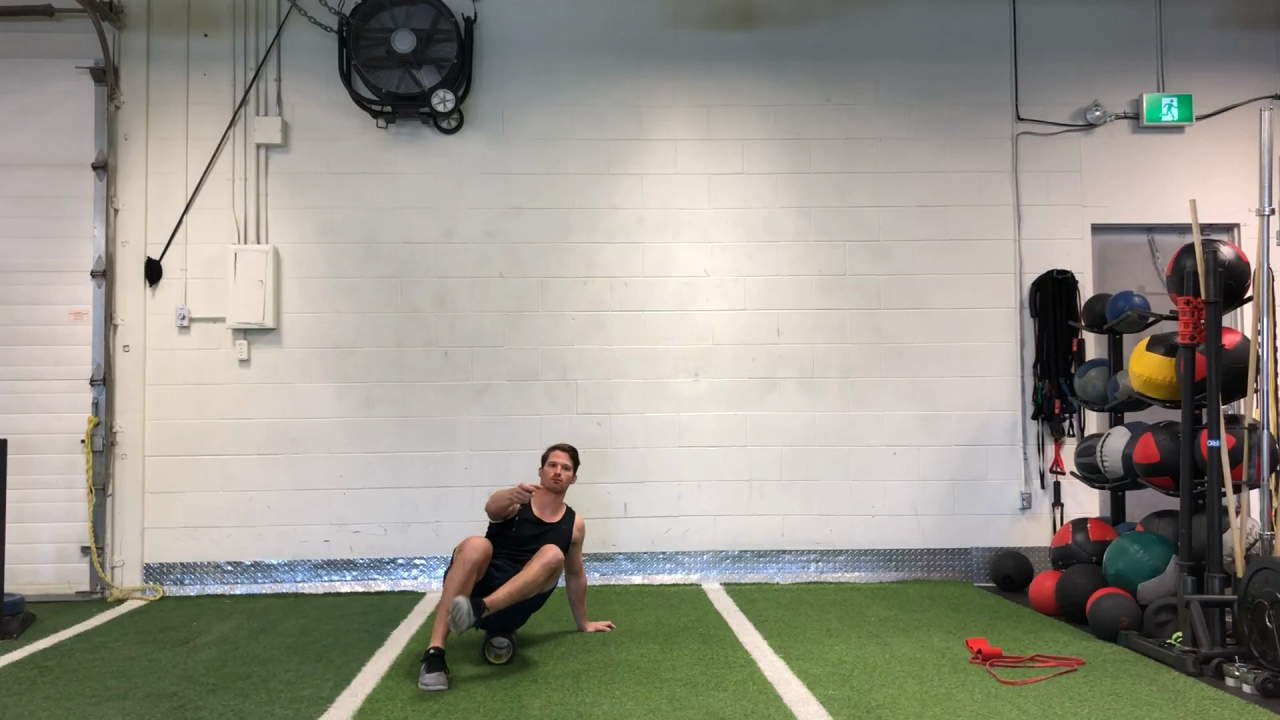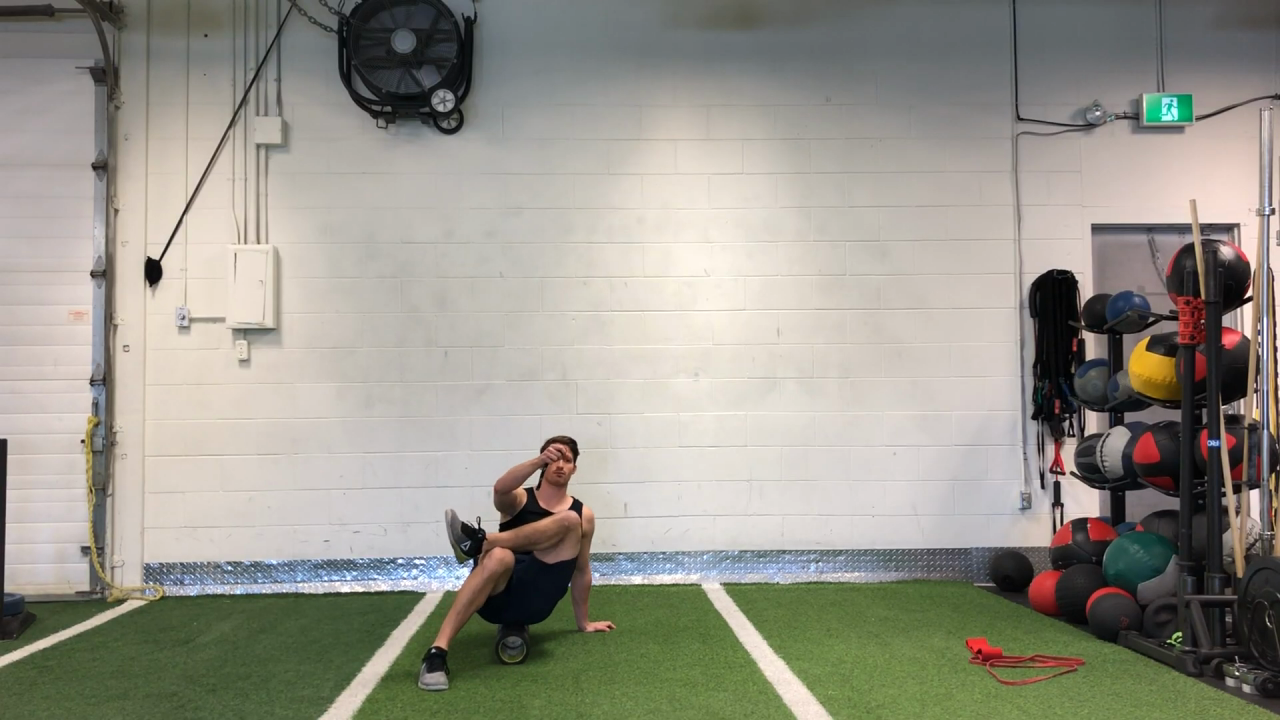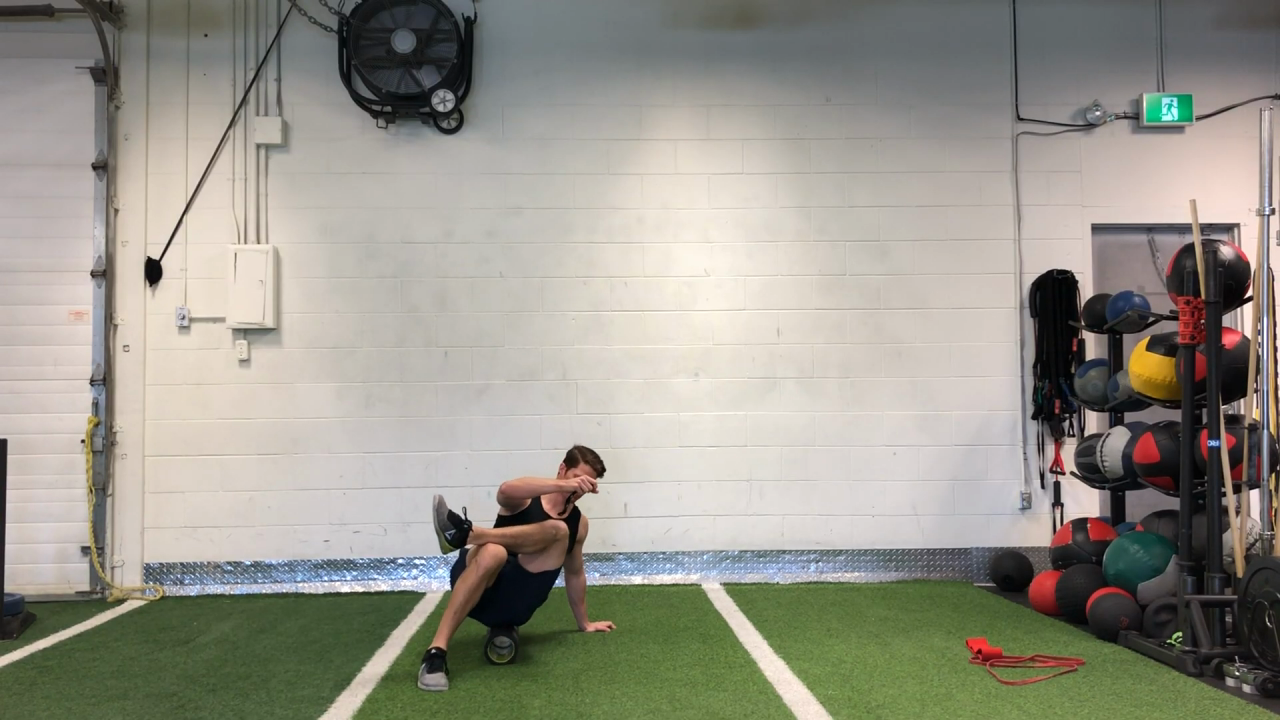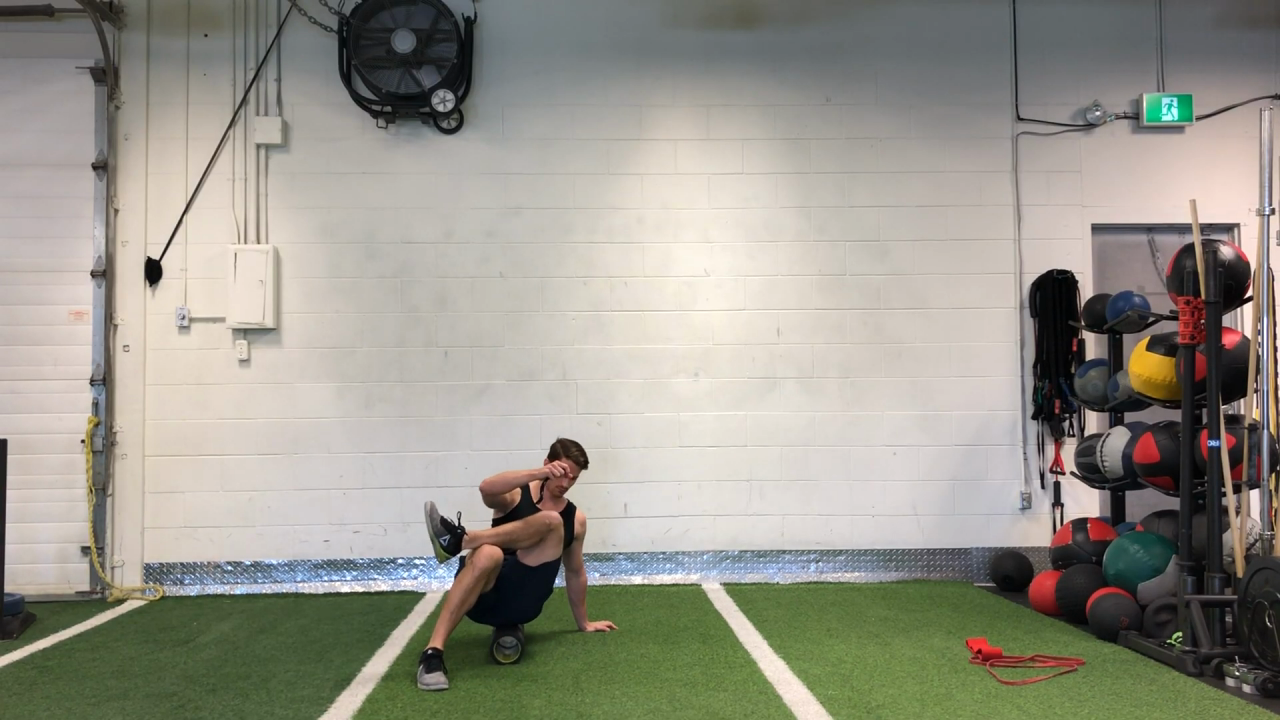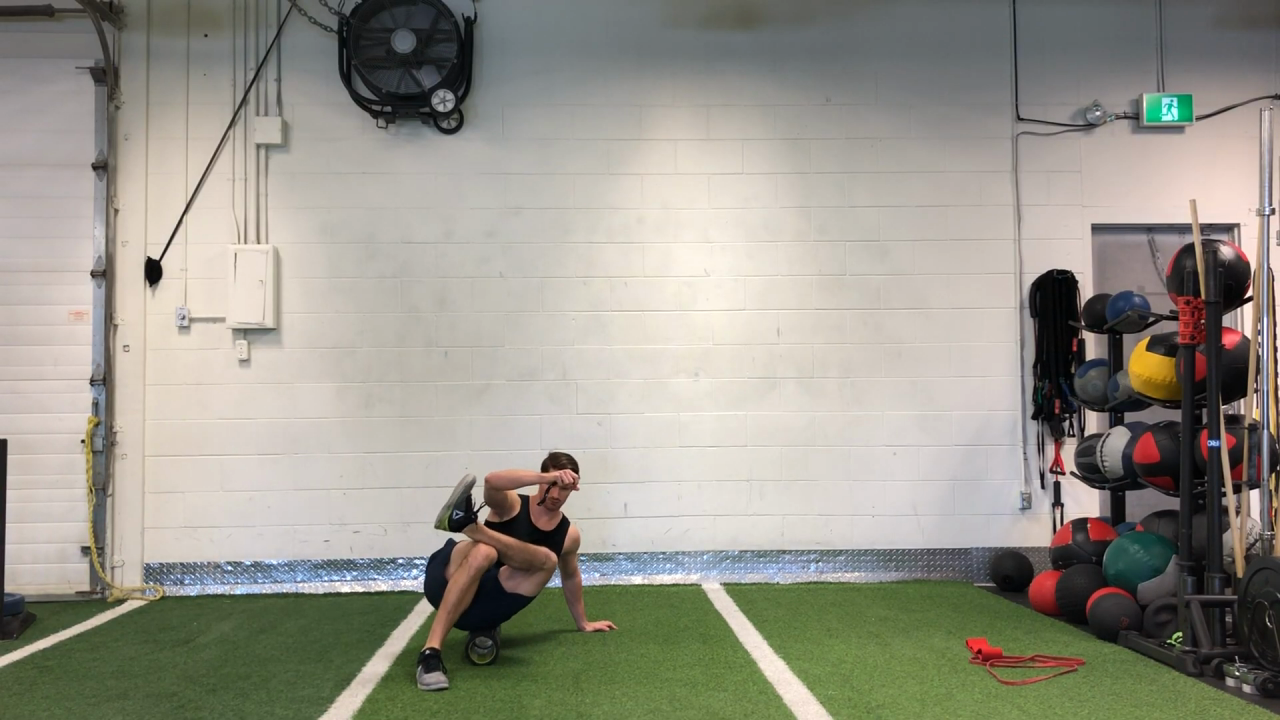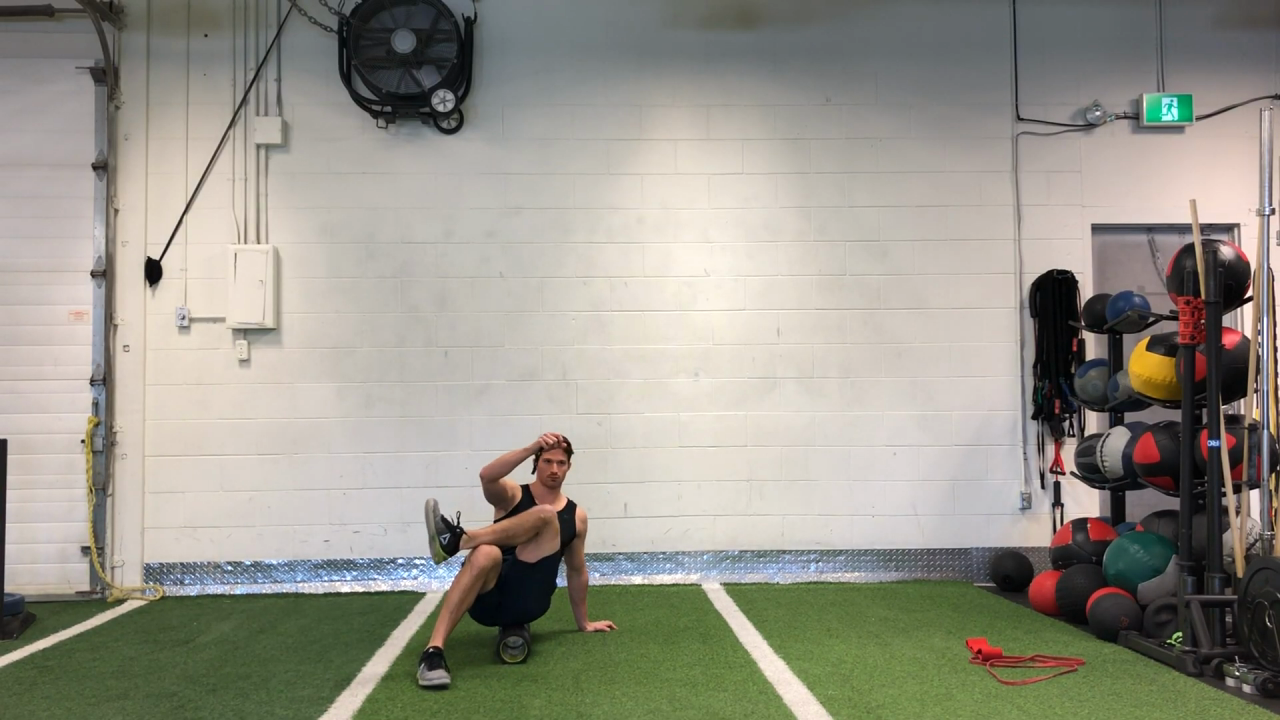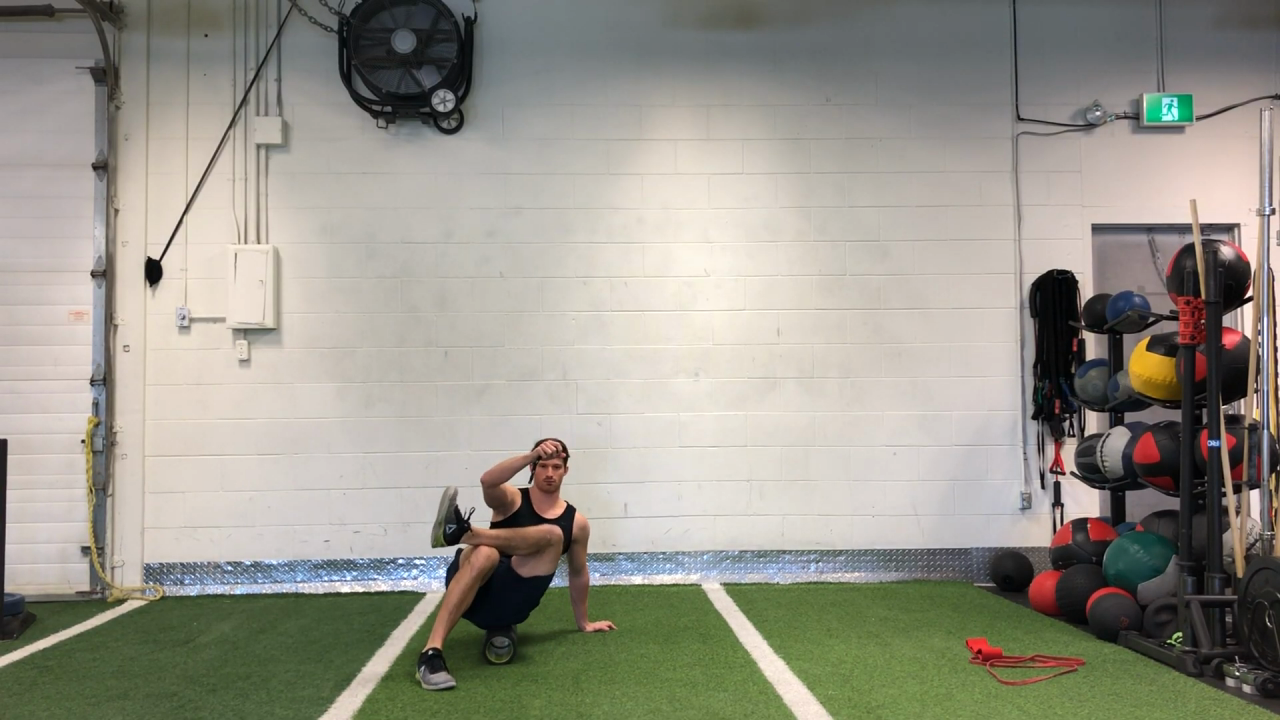
dt=0.7s
person 1, frame 1
left shoulder: (574, 525)
right shoulder: (514, 504)
left elbow: (575, 575)
right elbow: (491, 509)
left wrist: (583, 622)
right wrist: (515, 495)
left hip: (510, 607)
right hip: (480, 580)
left knee: (553, 556)
right knee: (476, 545)
left ankle: (480, 608)
right ankle: (435, 653)
person 1, frame 2
left shoulder: (583, 516)
right shoulder: (519, 499)
left elbow: (581, 571)
right elbow: (500, 488)
left wrist: (584, 622)
right wrist: (539, 461)
left hip: (533, 602)
right hip: (497, 595)
left knee: (570, 521)
right knee: (499, 557)
right ankle: (437, 652)
person 1, frame 3
left shoulder: (579, 523)
right shoulder: (525, 499)
left elbow: (575, 573)
right elbow: (506, 490)
left wrist: (584, 622)
right wrist: (564, 485)
left hip: (513, 608)
right hip: (476, 588)
left knee: (559, 531)
right knee: (493, 552)
right ankle: (436, 653)
person 1, frame 4
left shoulder: (576, 519)
right shoulder: (515, 496)
left elbow: (575, 573)
right elbow: (486, 488)
left wrist: (584, 622)
right wrist: (539, 474)
left hip: (520, 604)
right hip: (483, 593)
left knee: (552, 521)
right knee: (488, 554)
right ankle: (433, 652)
person 1, frame 5
left shoulder: (569, 534)
right shoulder: (511, 505)
left elbow: (571, 577)
right elbow: (492, 481)
left wrist: (583, 622)
right wrist: (548, 477)
left hip: (482, 611)
right hip: (447, 581)
left knee: (548, 560)
right knee: (483, 552)
right ankle: (430, 653)
person 1, frame 6
left shoulder: (576, 516)
right shoulder: (512, 495)
left elbow: (577, 572)
right elbow: (487, 476)
left wrist: (584, 623)
right wrist: (534, 446)
left hip: (527, 602)
right hip: (488, 596)
left knee: (546, 515)
right knee: (486, 554)
right ankle: (434, 652)
person 1, frame 7
left shoulder: (577, 523)
right shoulder: (511, 499)
left elbow: (578, 572)
right elbow: (488, 481)
left wrist: (583, 622)
right wrist: (532, 455)
left hip: (508, 606)
right hip: (477, 593)
left knee: (552, 535)
right knee: (485, 554)
right ankle: (432, 652)
